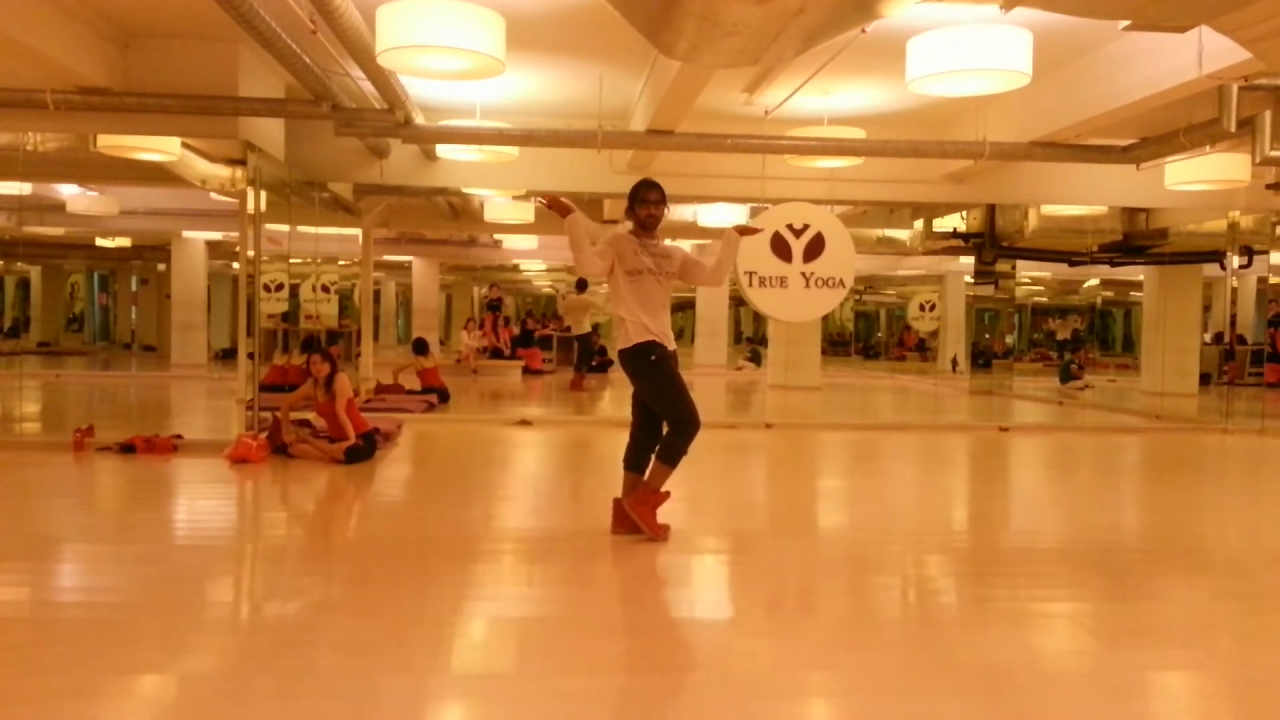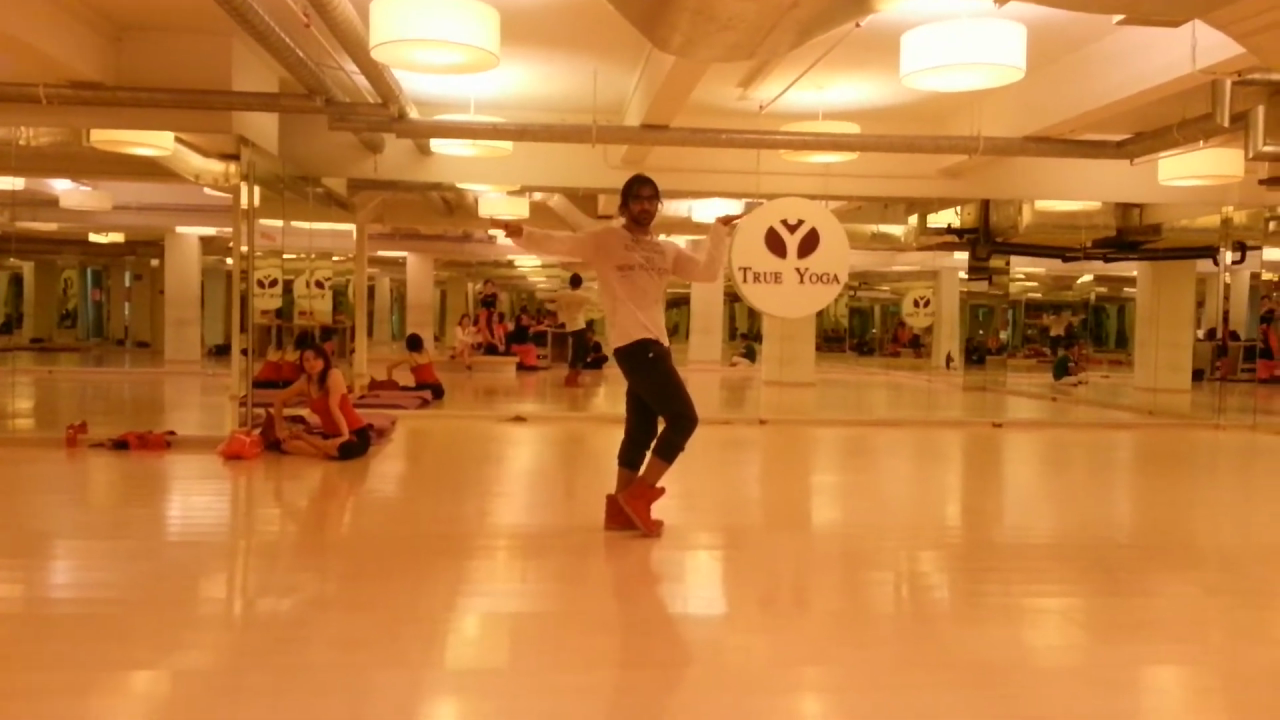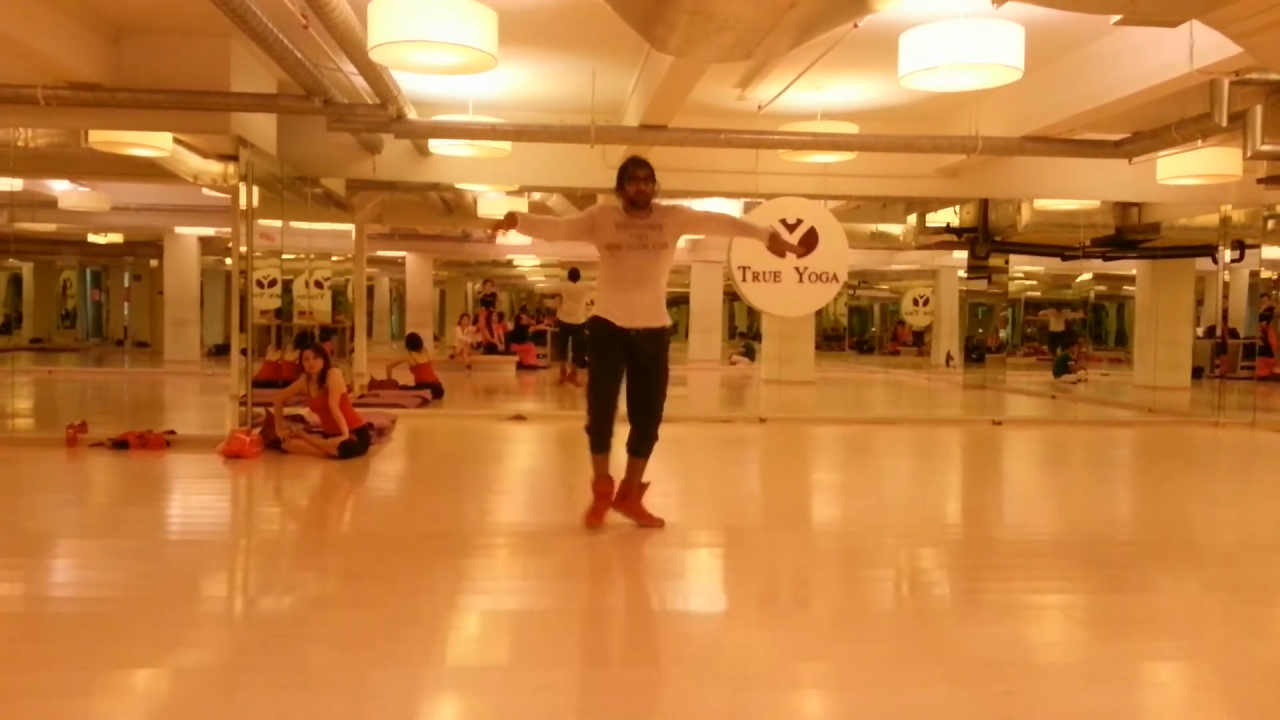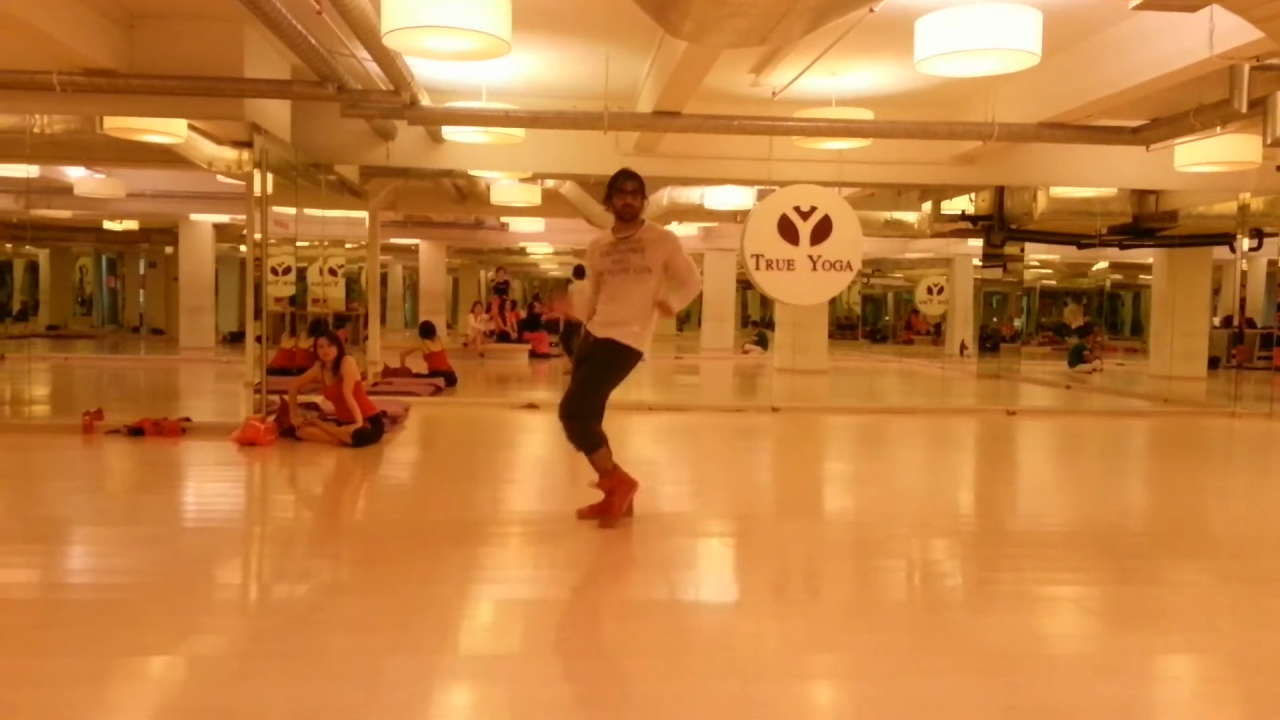
dt=0.5s
person 1, frame 1
left shoulder: (674, 254)
right shoulder: (617, 243)
left elbow: (715, 277)
right elbow: (588, 267)
left wrist: (732, 237)
right wrist: (572, 218)
left hip: (663, 349)
right hip: (639, 348)
left knee: (647, 432)
right knee: (686, 421)
left ankle: (627, 511)
right ankle: (644, 498)
person 1, frame 2
left shoulder: (668, 250)
right shoulder: (605, 238)
left elbow: (710, 273)
right elbow: (559, 244)
left wrist: (720, 231)
right wrist: (523, 234)
left hip: (656, 344)
right hip: (635, 344)
left knee: (641, 429)
right knee: (684, 418)
left ankle: (621, 505)
right ankle: (638, 493)
person 1, frame 3
left shoulder: (673, 217)
right shoulder: (602, 216)
left elbow: (720, 224)
right elbow: (556, 230)
left wrist: (764, 234)
right wrist: (520, 220)
left hip: (652, 329)
right hip: (607, 325)
left knee: (648, 417)
right knee: (601, 408)
left ankle: (629, 493)
right ankle: (603, 489)
person 1, frame 4
left shoulder: (662, 239)
right shoulder: (598, 247)
left elbow: (691, 281)
left wrist: (672, 303)
right wrist: (570, 309)
left hip: (627, 341)
right hip: (594, 337)
left knee: (573, 411)
right knee: (580, 416)
left ankle: (616, 482)
right ankle: (616, 495)
